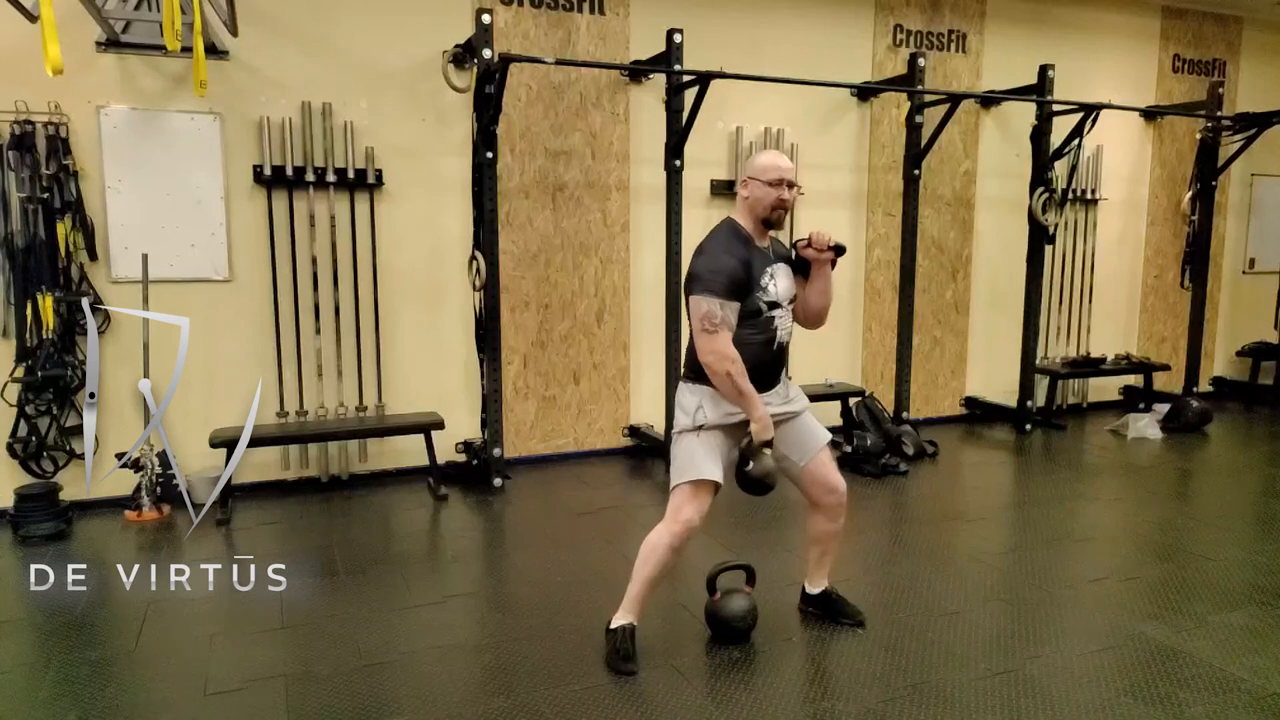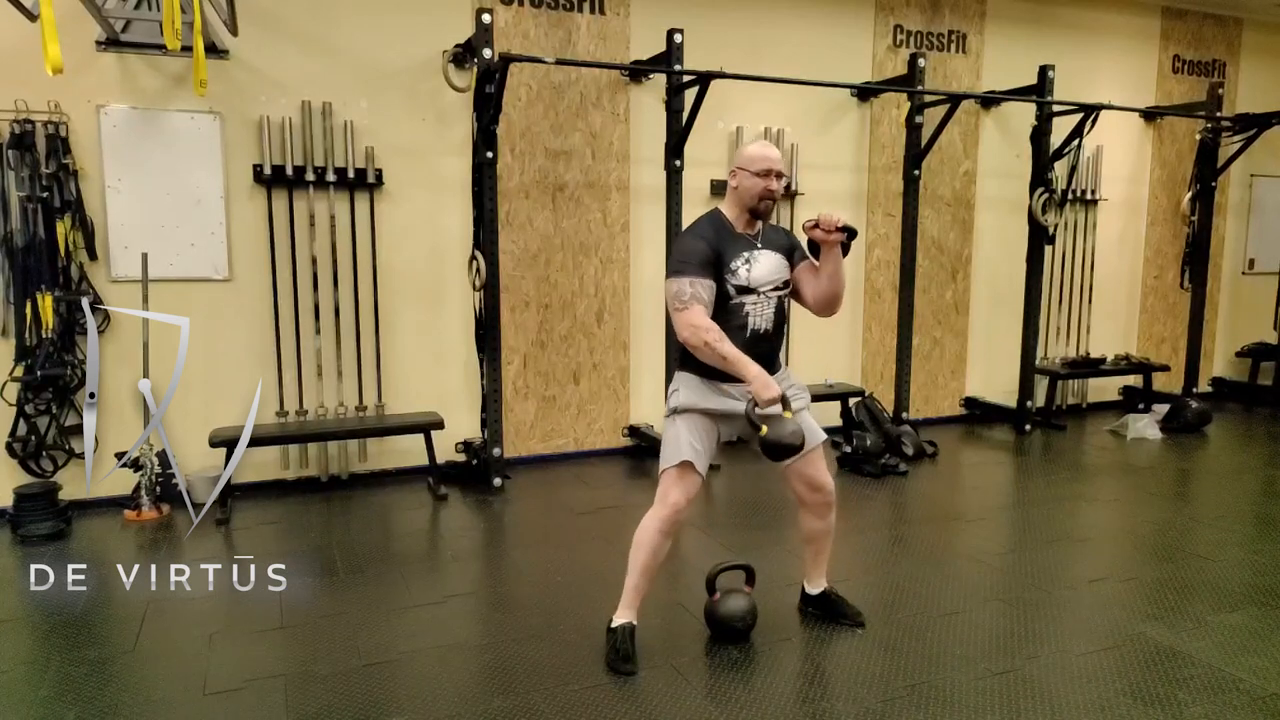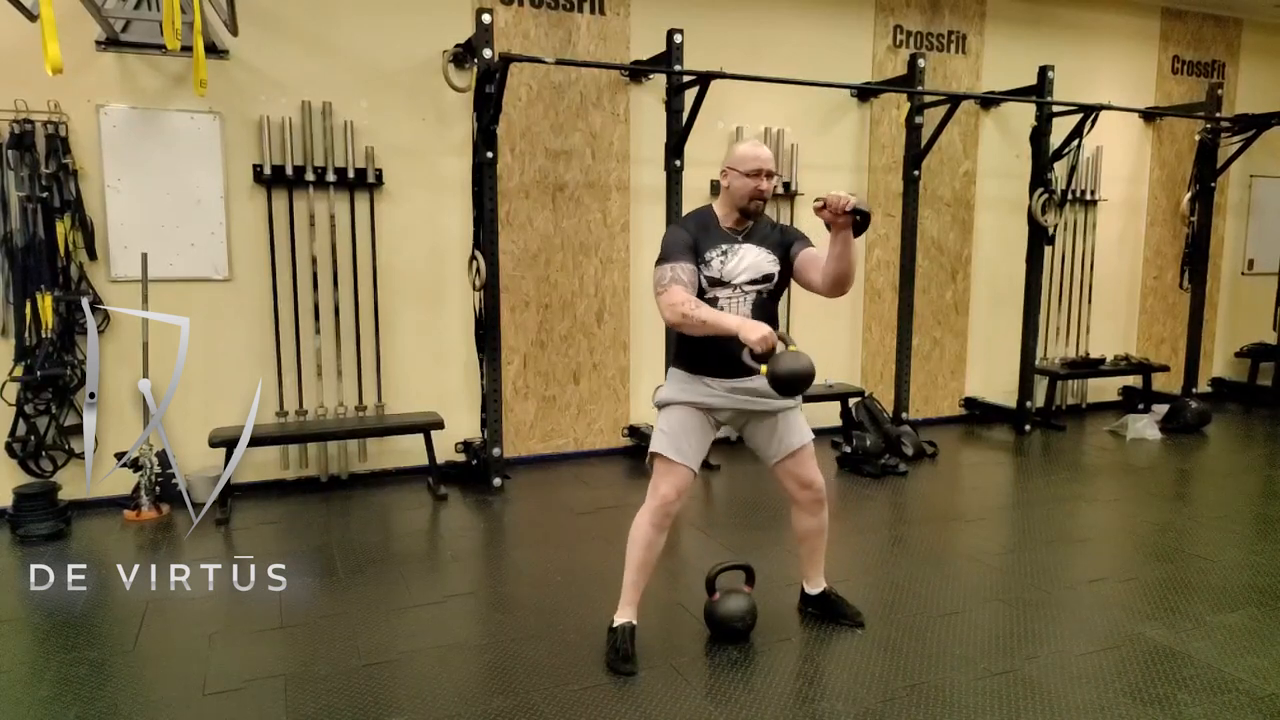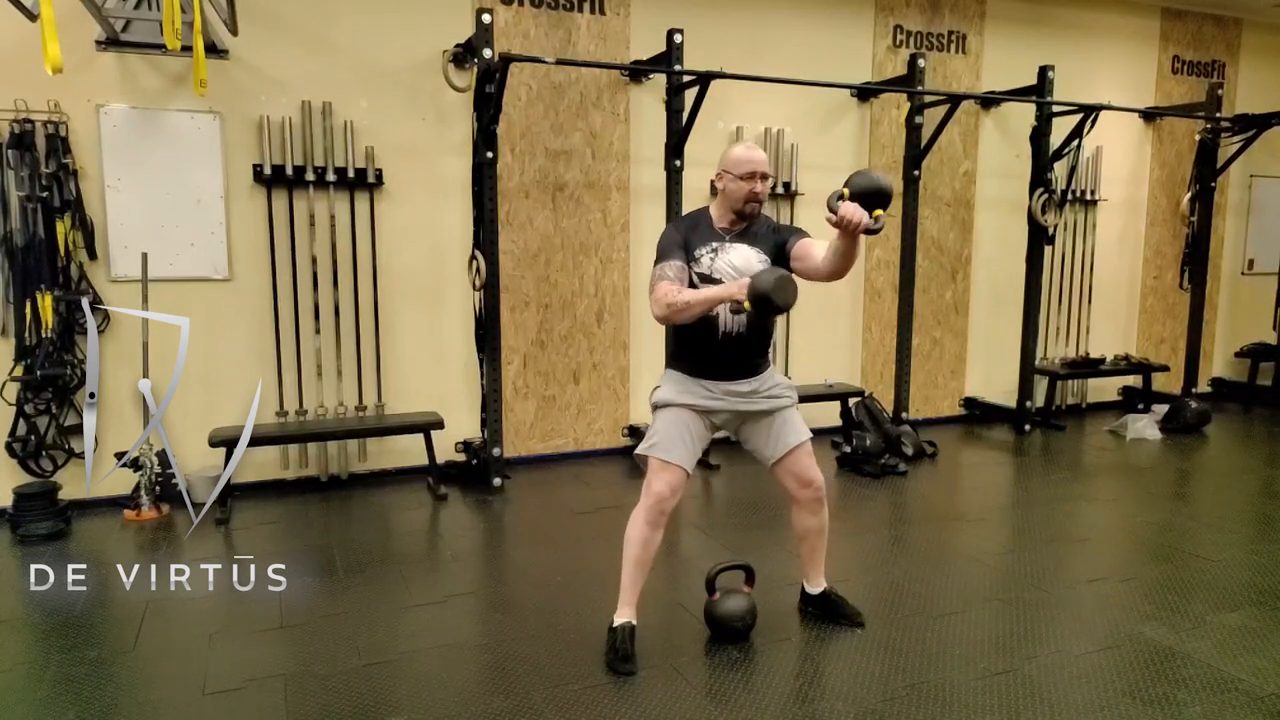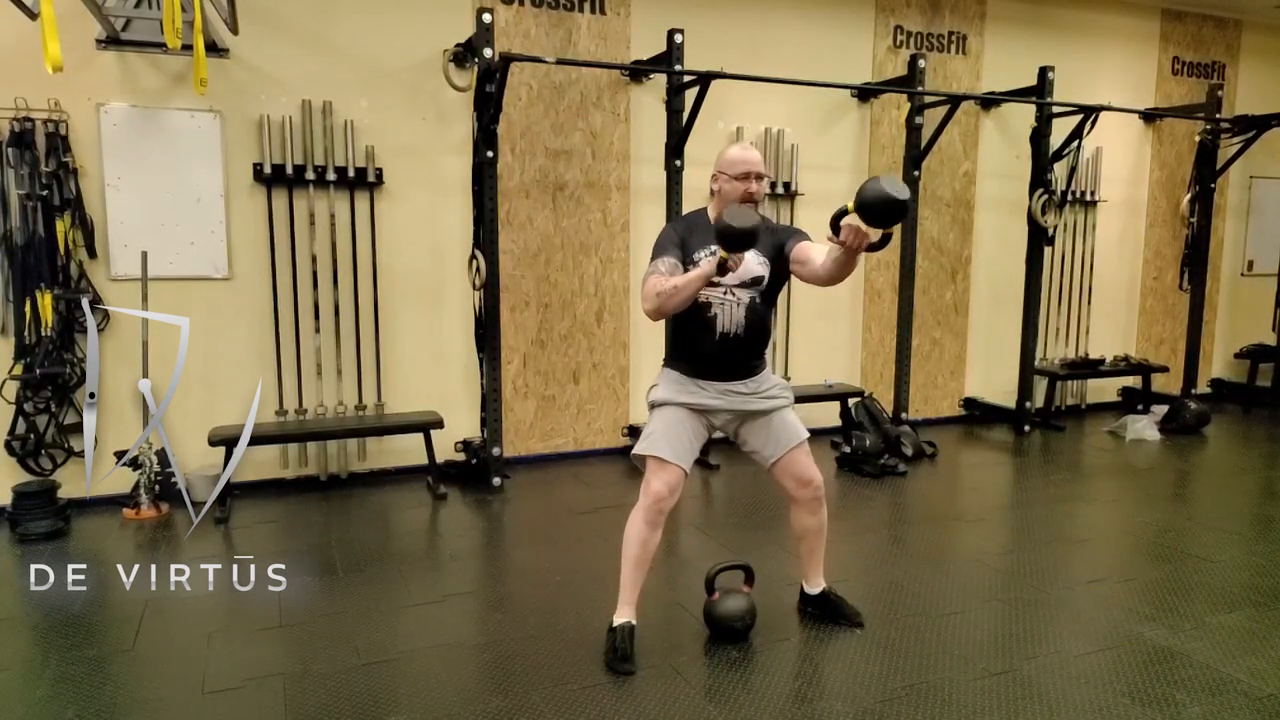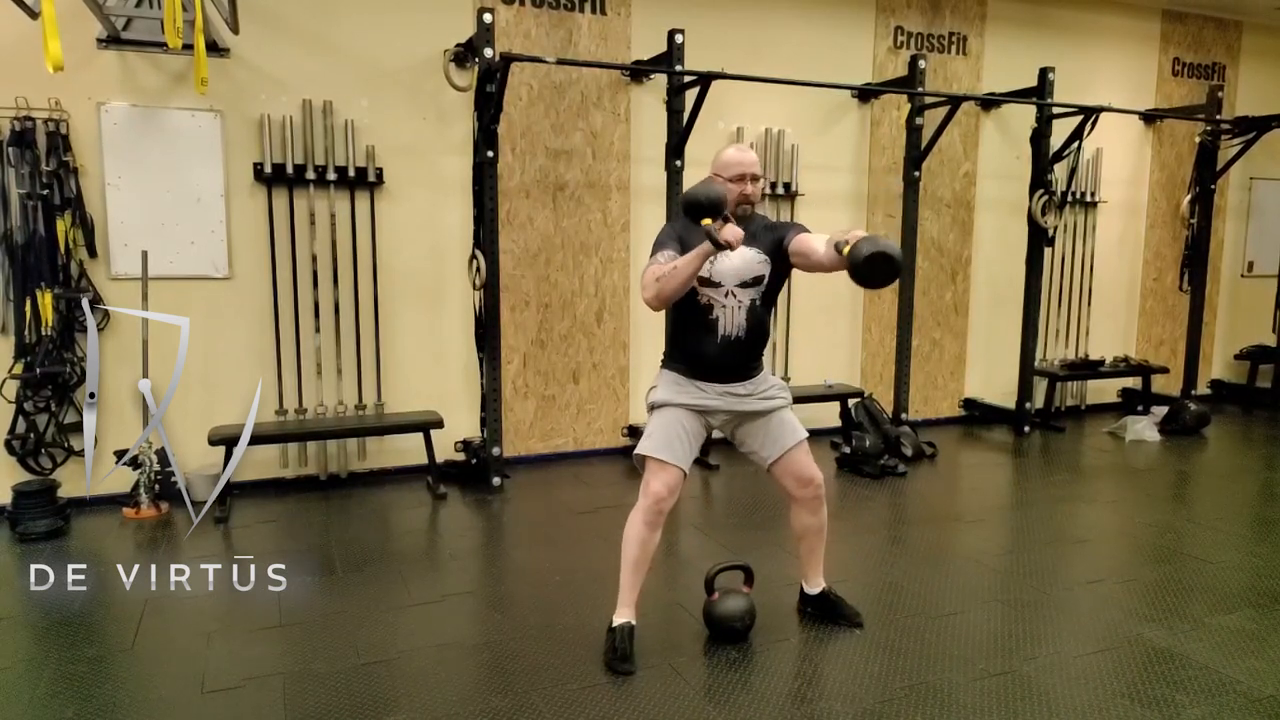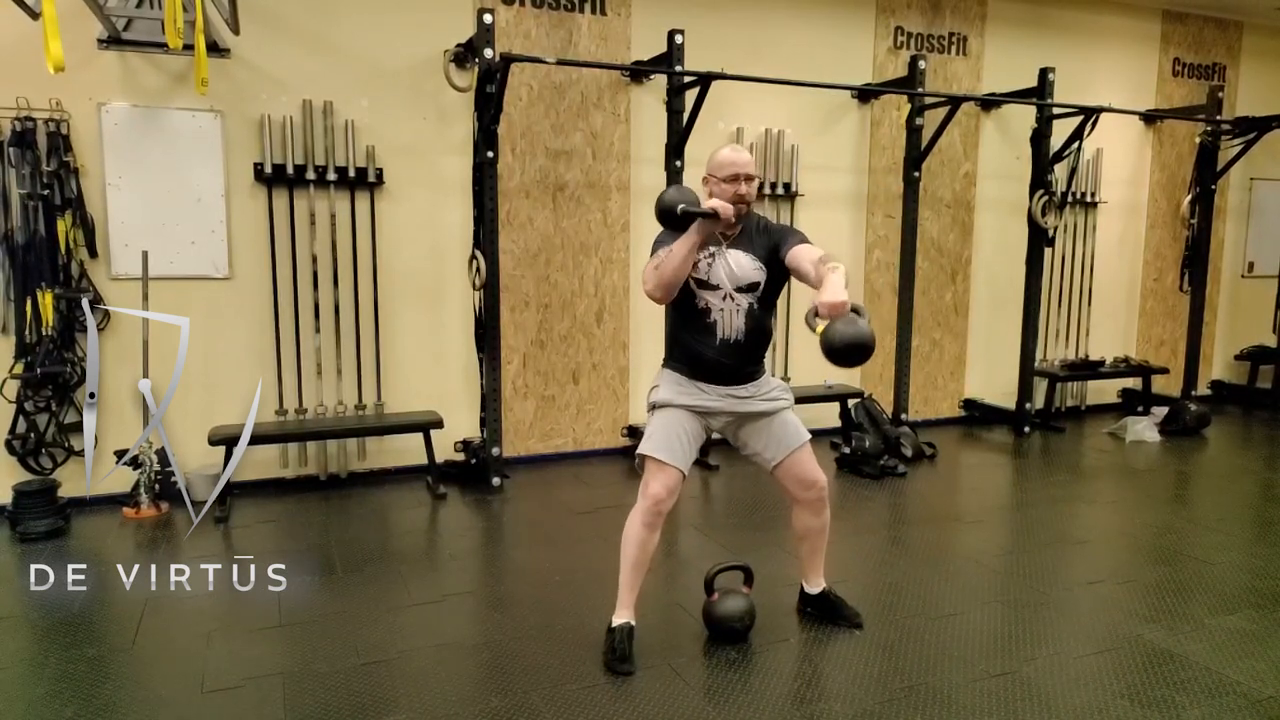
dt=0.7s
person 1, frame 1
left shoulder: (779, 252)
right shoulder: (721, 256)
left elbow: (811, 317)
right elbow: (714, 351)
left wrist: (821, 265)
right wrist: (754, 412)
left hip: (777, 393)
right hip: (714, 400)
left knee: (832, 493)
right knee: (684, 519)
left ankle: (816, 591)
right ankle: (623, 622)
person 1, frame 2
left shoulder: (782, 242)
right shoulder: (700, 241)
left elbow: (825, 304)
right elbow: (691, 327)
left wrist: (831, 248)
right wrist: (751, 375)
left hip: (773, 382)
right hip: (704, 389)
left knee: (820, 491)
right knee: (672, 504)
left ankle: (815, 592)
right ankle: (623, 621)
person 1, frame 3
left shoulder: (781, 238)
right shoulder: (687, 233)
left elbow: (834, 284)
right elbow: (674, 309)
left wrist: (841, 230)
right wrist: (738, 325)
left hip: (763, 384)
right hip: (695, 385)
left knee: (811, 490)
right knee: (664, 499)
left ankle: (815, 592)
right ankle: (623, 621)
person 1, frame 4
left shoulder: (777, 236)
right shoulder: (683, 233)
left elbow: (829, 266)
right elbow: (663, 306)
left wrist: (849, 234)
right wrist: (727, 290)
left hip: (758, 384)
right hip: (690, 386)
left knee: (810, 487)
right knee: (658, 497)
left ankle: (815, 591)
right ankle: (623, 621)
person 1, frame 5
left shoulder: (776, 237)
right shoulder: (681, 233)
left elbow: (823, 269)
right elbow: (653, 304)
left wrist: (850, 247)
right wrist: (713, 267)
left hip: (754, 385)
right hip: (686, 385)
left knee: (809, 486)
right knee: (656, 496)
left ankle: (814, 591)
right ankle: (623, 621)
person 1, frame 6
left shoulder: (776, 235)
right shoulder: (681, 232)
left elbow: (822, 253)
right elbow: (654, 294)
left wrist: (851, 245)
right wrist: (709, 247)
left hip: (753, 386)
right hip: (685, 386)
left knee: (809, 485)
right knee: (656, 496)
left ankle: (814, 592)
right ankle: (623, 621)
person 1, frame 7
left shoulder: (774, 236)
right shoulder: (680, 232)
left elbow: (816, 260)
right elbow: (657, 289)
left wrist: (832, 285)
right wrist: (701, 228)
left hip: (754, 388)
right hip: (686, 387)
left knee: (812, 487)
right knee: (655, 497)
left ankle: (814, 592)
right ankle: (622, 622)
